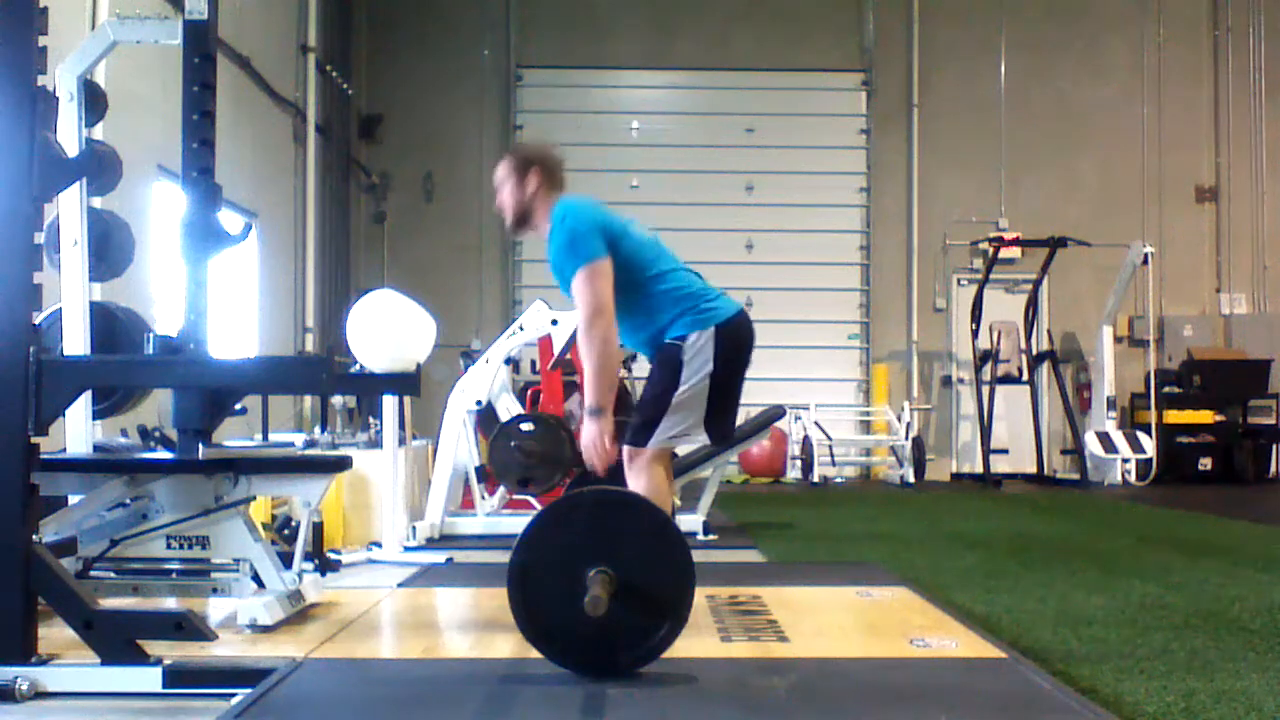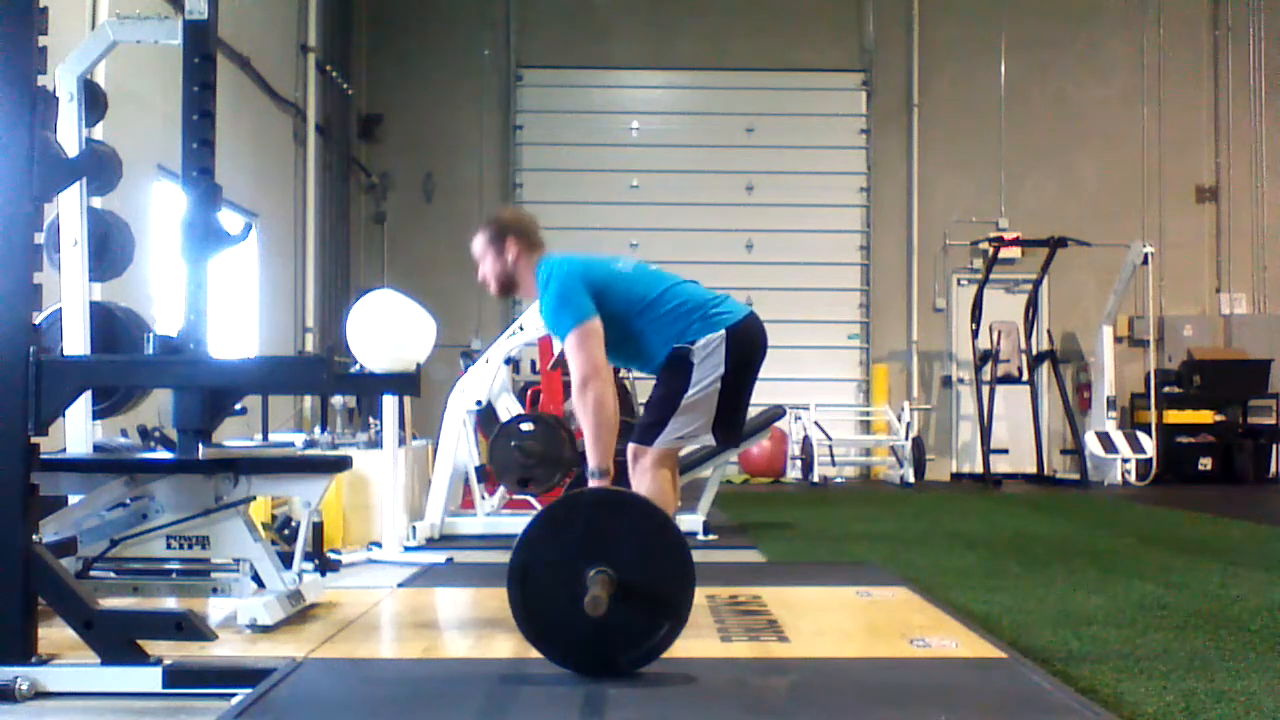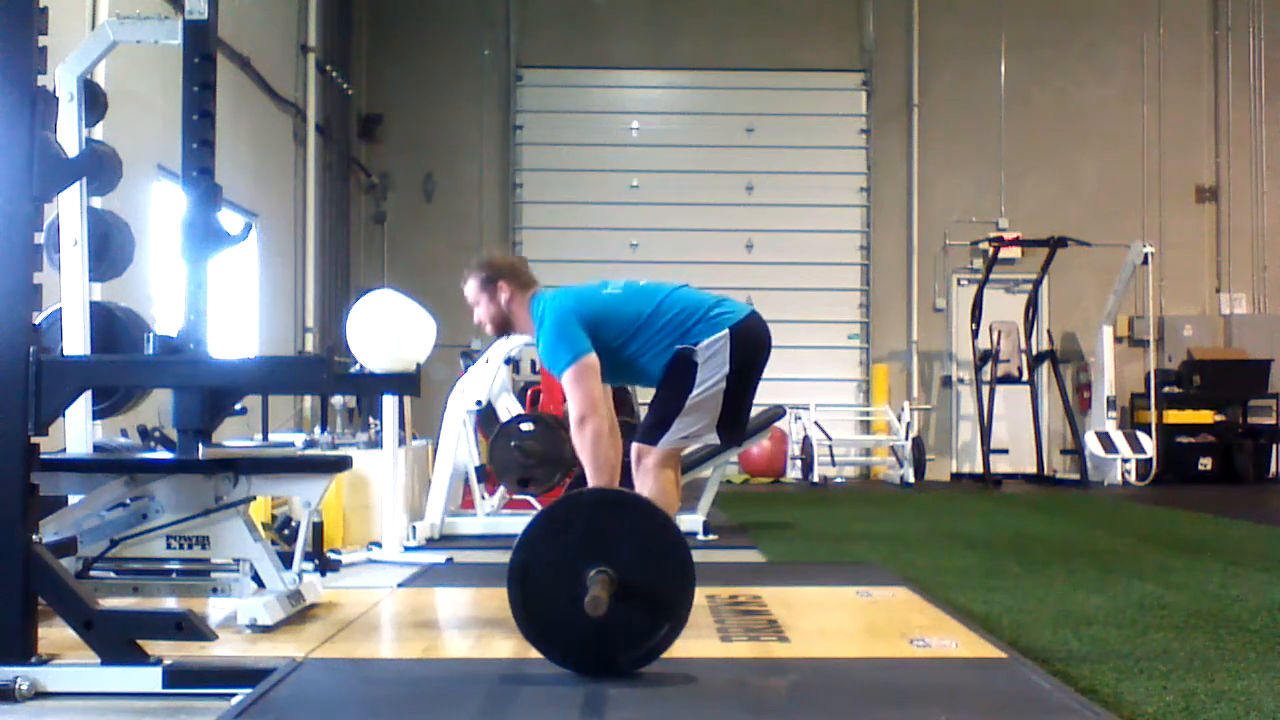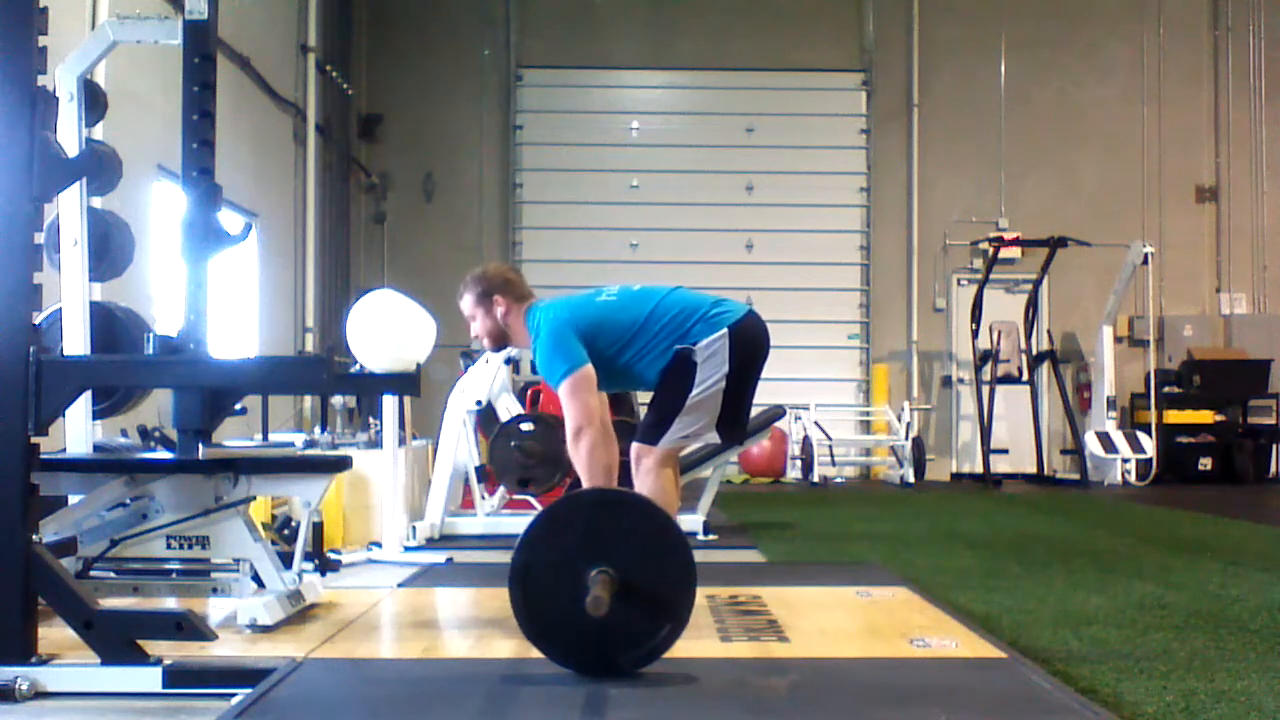
dt=0.2s
person 1, frame 1
left shoulder: (569, 225)
right shoulder: (577, 219)
left elbow: (598, 322)
right elbow: (600, 323)
left wrist: (595, 415)
right wrist: (599, 412)
left hip: (702, 333)
right hip: (716, 329)
left knee: (642, 453)
right knee: (648, 453)
person 1, frame 2
left shoulder: (558, 282)
right shoulder: (566, 274)
left elbow: (590, 384)
right elbow: (598, 383)
left wrist: (598, 476)
right wrist: (602, 471)
left hip: (718, 338)
right hip: (730, 335)
left knee: (646, 455)
right knee: (653, 455)
person 1, frame 3
left shoulder: (555, 319)
right shoulder: (560, 307)
left elbow: (587, 421)
right elbow: (603, 420)
left hip: (722, 339)
right hip: (732, 334)
left knee: (650, 455)
right knee: (657, 454)
person 1, frame 4
left shoulder: (551, 331)
right shoulder: (557, 319)
left elbow: (583, 433)
right elbow: (600, 430)
left hip: (719, 338)
right hip: (732, 332)
left knee: (650, 456)
right knee: (656, 455)
